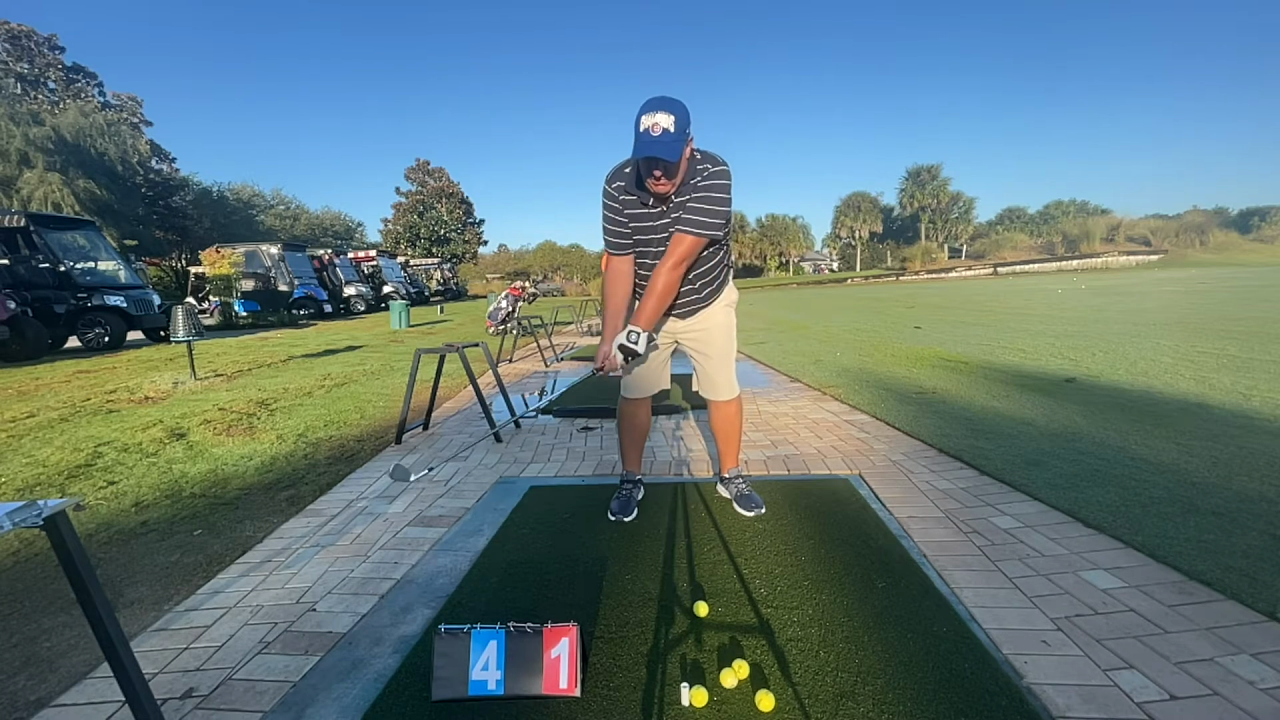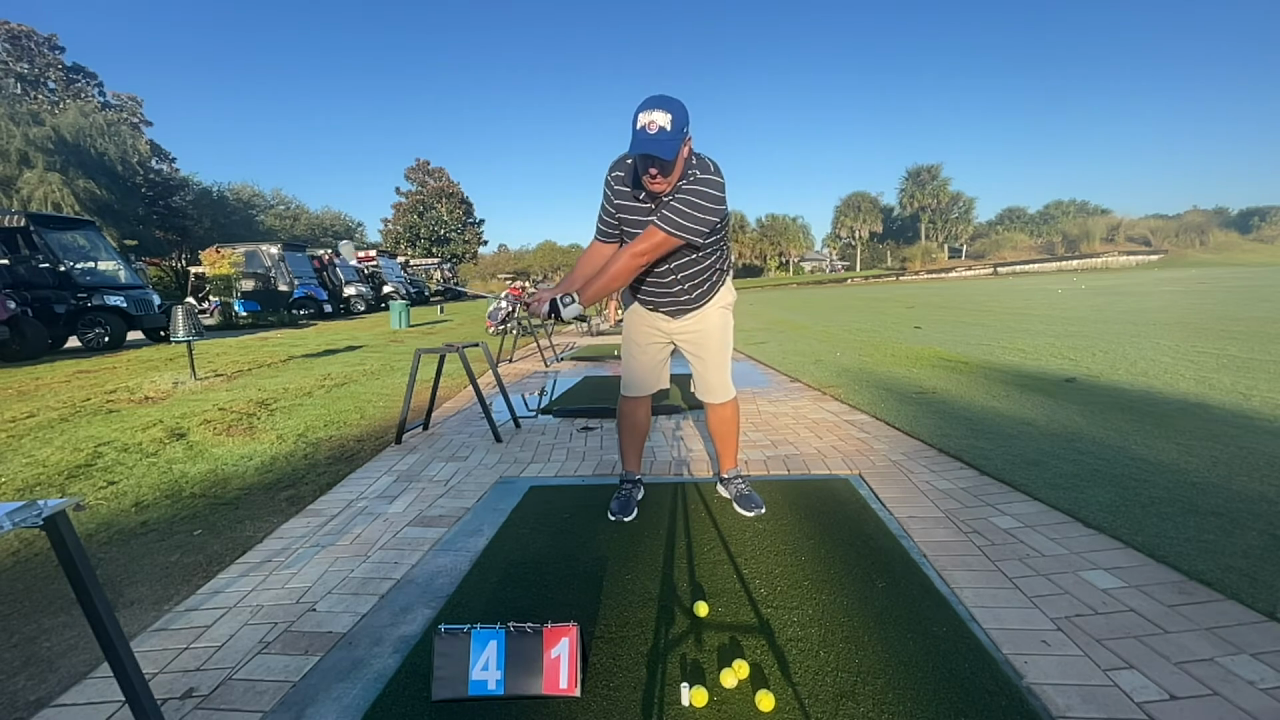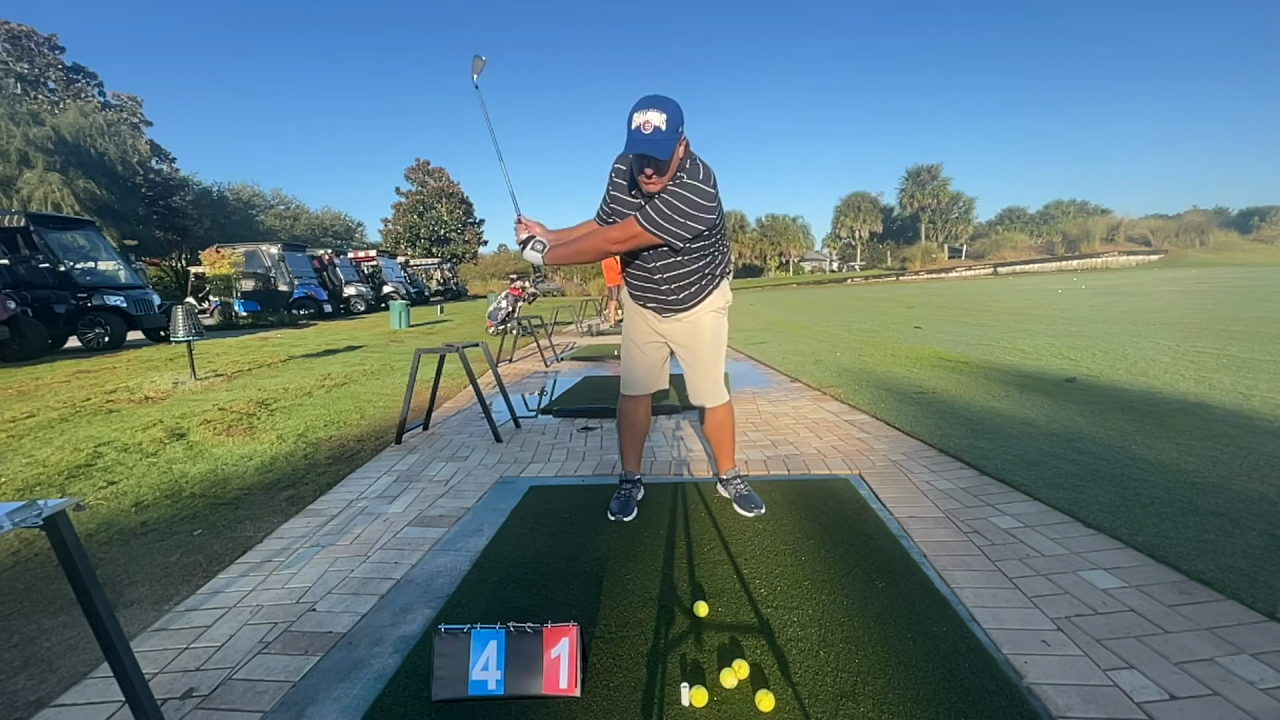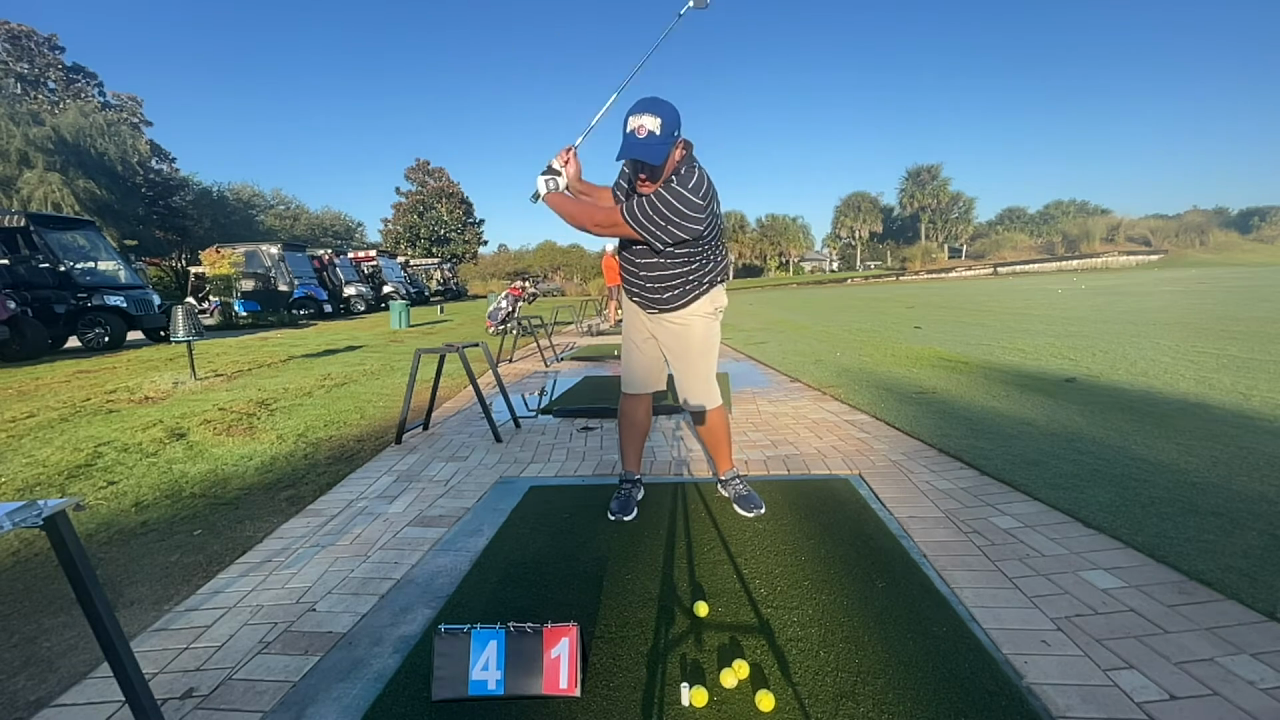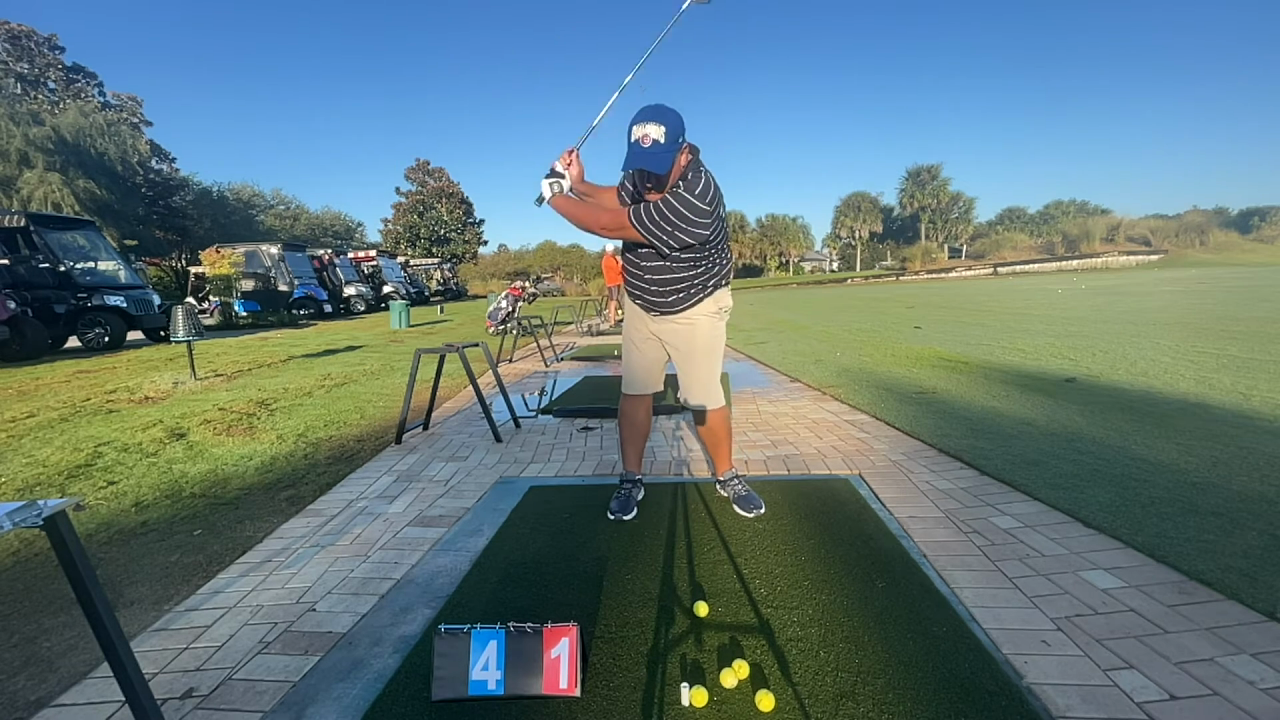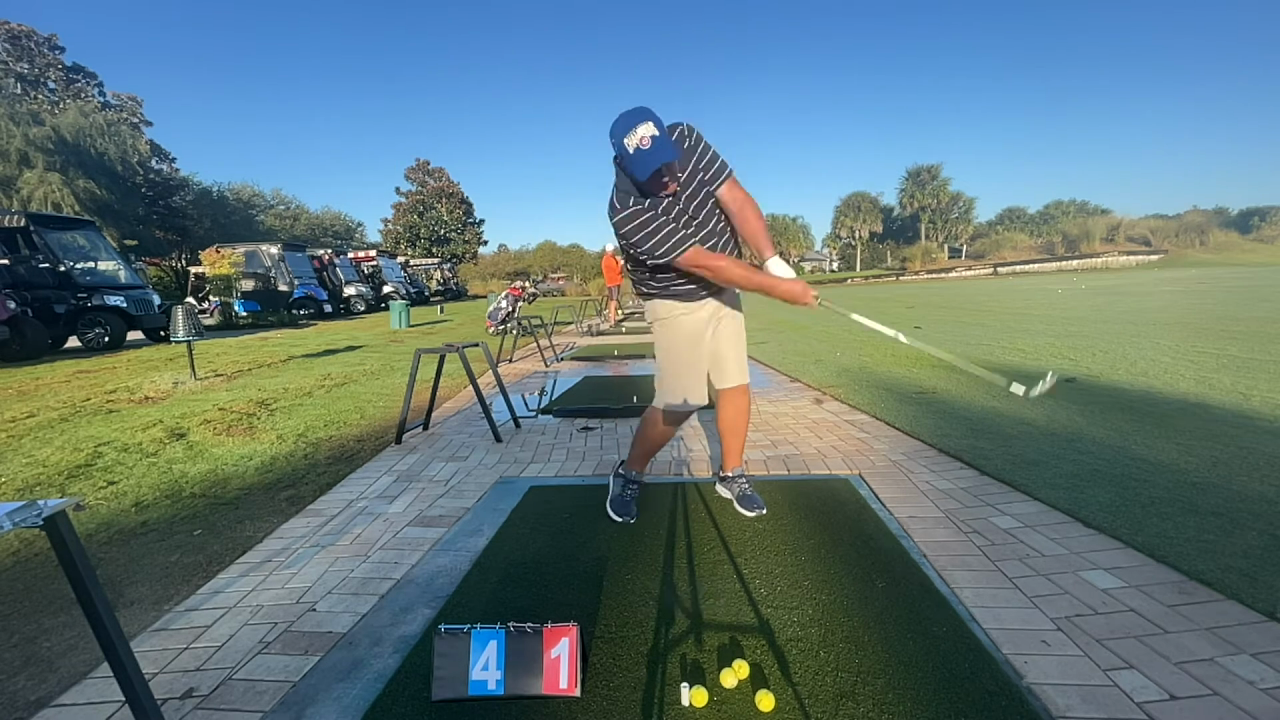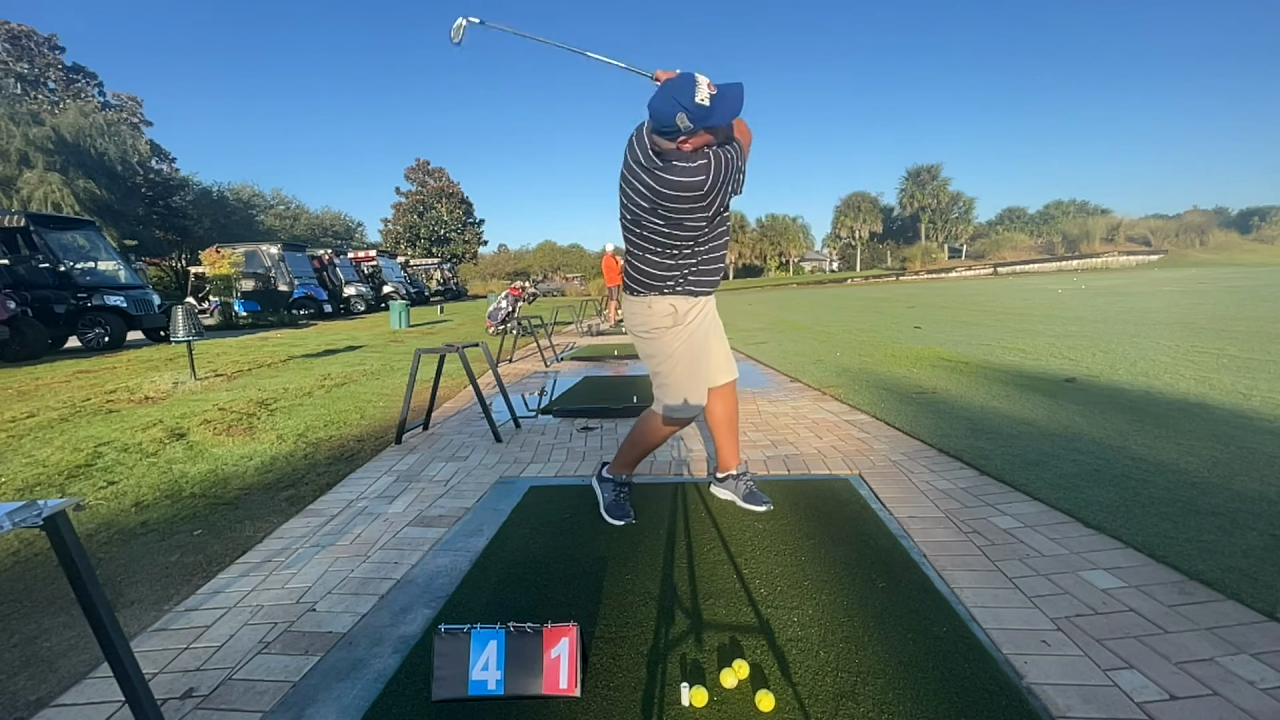
dt=0.3s
person 1, frame 1
left shoulder: (714, 177)
right shoulder: (619, 185)
left elbow: (674, 263)
right elbow: (619, 264)
left wrist: (633, 332)
right wrist: (609, 333)
left hip: (708, 301)
right hip: (646, 302)
left knee: (723, 390)
right knee: (634, 392)
left ankle: (729, 476)
right ankle: (630, 479)
person 1, frame 2
left shoulder: (706, 184)
right shoulder: (620, 175)
left elbow: (639, 255)
right elbow: (604, 246)
left wrist: (574, 302)
right wrist: (558, 292)
left hip: (704, 302)
right hip: (644, 304)
left knee: (718, 391)
right knee: (635, 392)
left ankle: (730, 476)
right ankle: (631, 480)
person 1, frame 3
left shoulder: (695, 191)
right shoulder: (624, 168)
left elbow: (613, 242)
right elbow: (604, 223)
left wrist: (544, 253)
right wrist: (546, 236)
left hip: (698, 305)
right hip: (641, 303)
left knee: (710, 395)
right knee: (634, 391)
left ankle: (728, 476)
right ankle: (630, 480)
person 1, frame 4
left shoulder: (686, 197)
right shoulder: (639, 166)
left elbow: (603, 223)
right elbow: (616, 202)
left wrist: (552, 191)
right wrist: (574, 184)
left hip: (691, 307)
right hip: (639, 302)
left knee: (701, 399)
right knee: (634, 391)
left ankle: (728, 476)
right ankle: (630, 480)
person 1, frame 5
left shoulder: (696, 195)
right shoulder: (639, 168)
left elbow: (614, 225)
right elbow: (618, 204)
left wrist: (556, 195)
right wrist: (578, 185)
left hip: (697, 307)
right hip: (642, 304)
left knee: (705, 399)
right knee: (635, 392)
left ankle: (727, 475)
right ankle: (631, 480)
person 1, frame 6
left shoulder: (684, 143)
right shoulder: (630, 213)
left elbow: (736, 200)
right elbow: (707, 263)
left wrist: (773, 259)
right wrist: (774, 285)
left hip: (723, 294)
right hip: (674, 305)
left knee: (734, 385)
right knee: (677, 403)
left ankle: (731, 475)
right ankle: (629, 475)
person 1, frame 7
left shoulder: (645, 136)
right shoulder: (701, 178)
left elbow: (727, 135)
right elbow: (742, 138)
left hip: (687, 299)
right hip: (666, 309)
left knee: (721, 381)
right knee: (678, 407)
left ankle: (729, 473)
right ankle: (613, 476)
